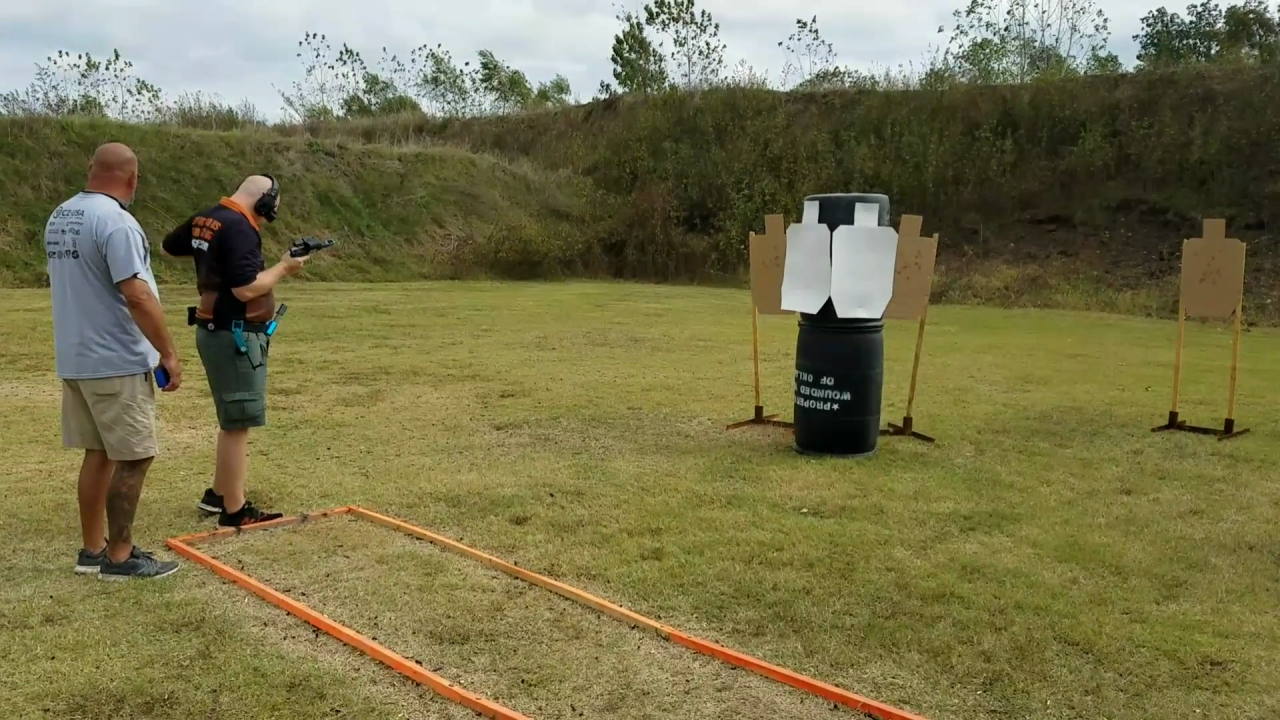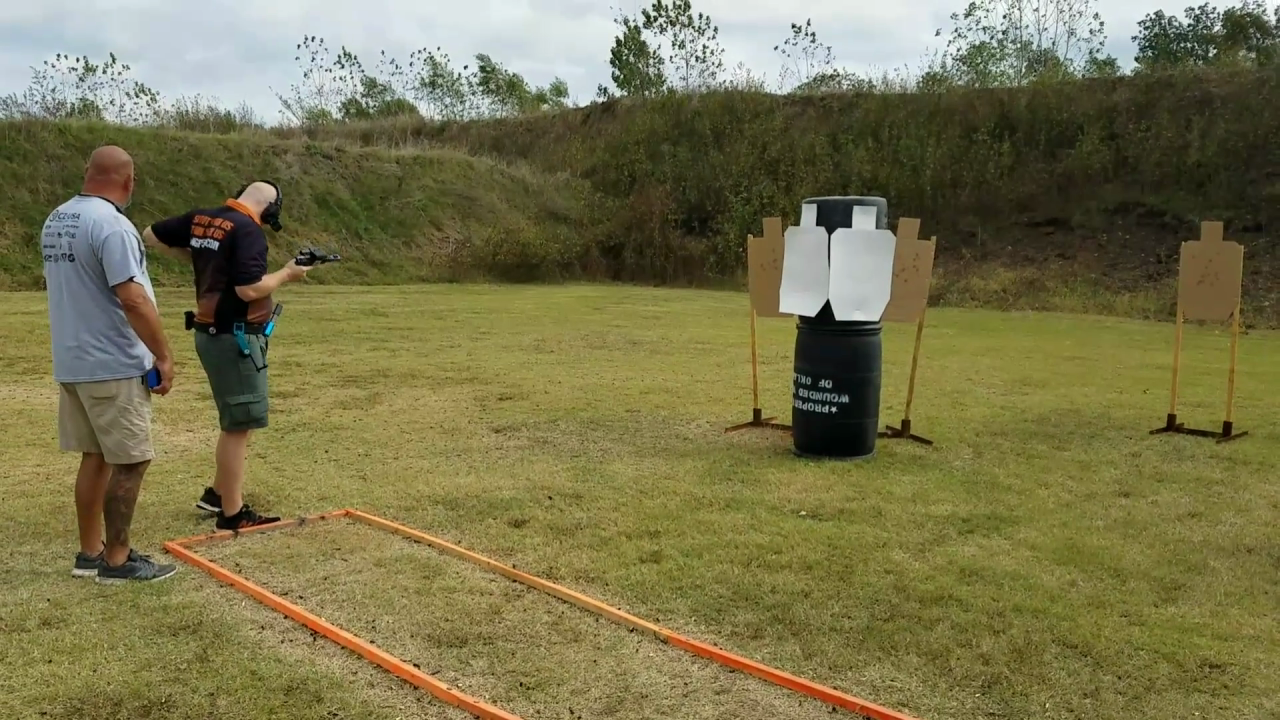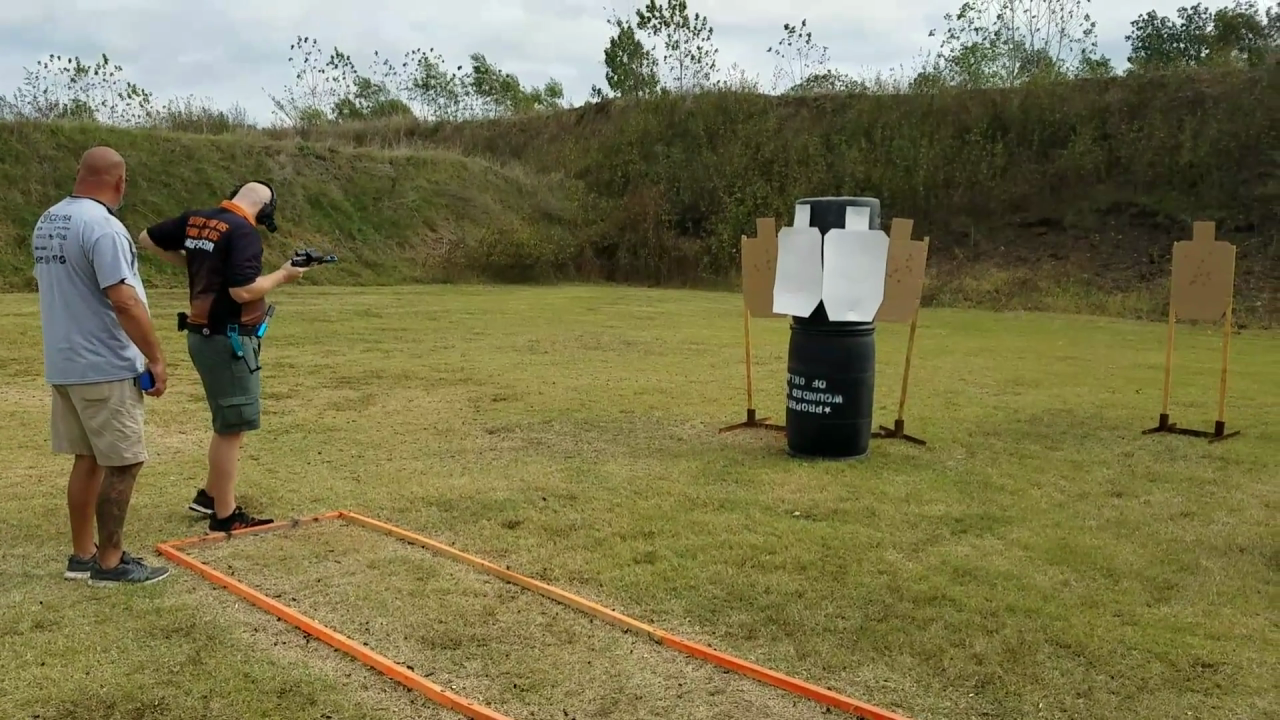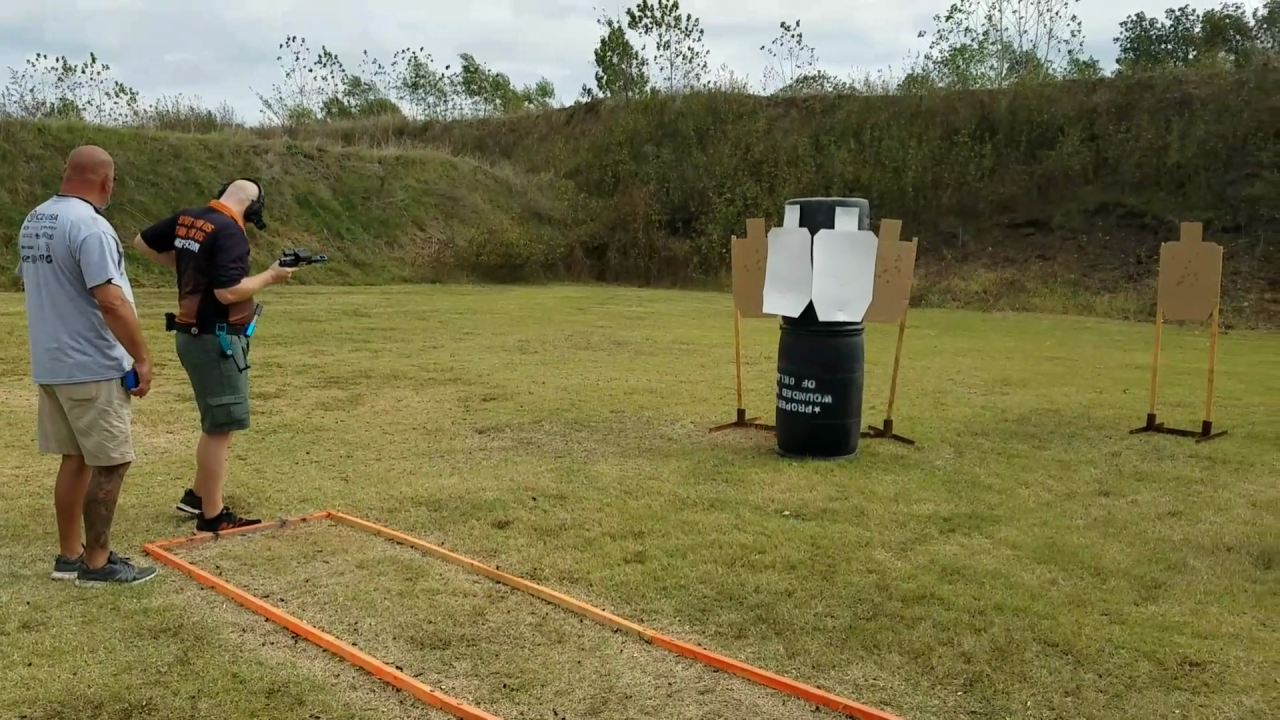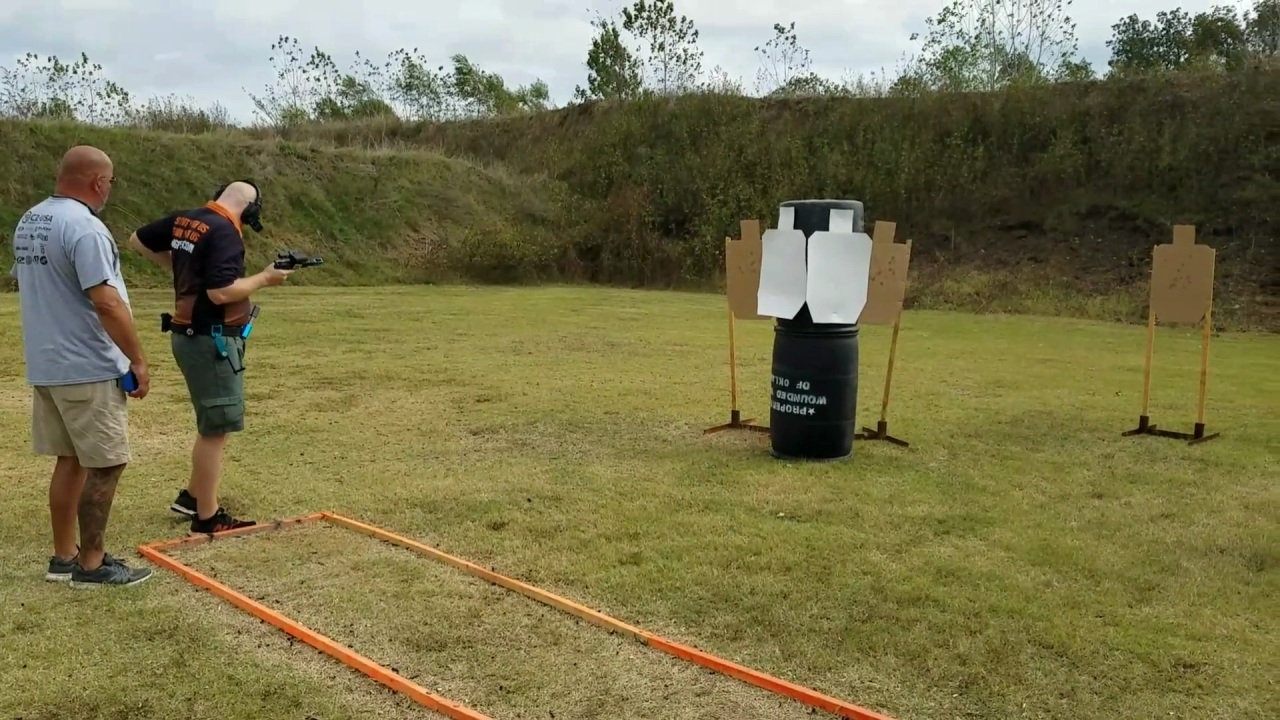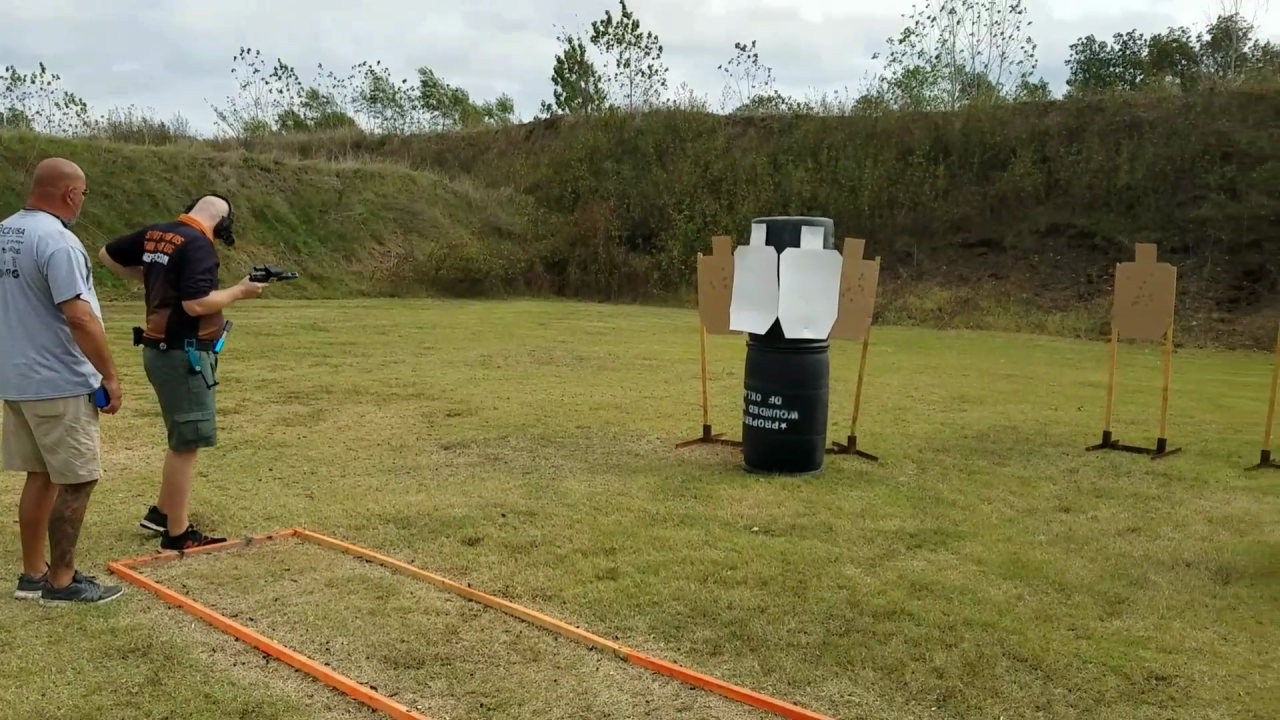
dt=0.3s
person 1, frame 1
left shoulder: (59, 217)
right shoulder: (115, 222)
right elbow: (138, 297)
right wrist: (168, 353)
left hip: (75, 360)
right hip: (115, 363)
left knee: (99, 453)
right knee: (133, 458)
left ankle: (93, 549)
right ankle: (119, 556)
person 1, frame 2
left shoulder: (56, 220)
right shoulder: (111, 225)
right elbow: (133, 300)
right wrist: (163, 356)
left hip: (73, 363)
right hip: (112, 366)
left knee: (95, 457)
right knee: (129, 461)
left ankle: (90, 552)
right ankle: (117, 559)
person 1, frame 3
left shoulder: (47, 222)
right shoulder: (102, 226)
right elbow: (124, 302)
right wrist: (155, 358)
left hip: (65, 365)
right hip: (104, 368)
left knee: (88, 459)
right knee: (122, 463)
left ankle: (83, 554)
right ankle: (109, 562)
person 1, frame 4
left shoulder: (34, 221)
right shoulder: (89, 225)
right elbow: (111, 302)
right wrist: (141, 358)
left hip: (52, 364)
right hip: (92, 368)
left knee: (75, 459)
right knee: (109, 463)
left ankle: (70, 554)
right ankle: (97, 562)
person 1, frame 5
left shoulder: (29, 222)
right shoulder: (84, 227)
right elbow: (107, 303)
right wrist: (137, 360)
left hip: (47, 366)
right hip: (87, 369)
left knee: (70, 461)
right knee: (105, 464)
left ankle: (64, 556)
right ankle: (91, 563)
person 1, frame 6
right shoulder: (57, 240)
right elbow: (79, 317)
right wrist: (110, 374)
right hip: (59, 385)
left knee: (41, 477)
right knee: (76, 481)
right ankle: (62, 580)
person 2, frame 1
left shoulder: (203, 219)
right shoulder: (239, 228)
left elbow: (169, 247)
right elbow: (246, 289)
right wrist: (283, 267)
left hip: (218, 331)
right hip: (233, 335)
left knee: (235, 419)
right knee: (238, 423)
left ankle: (218, 493)
right ankle: (235, 510)
person 2, frame 2
left shoulder: (200, 219)
right shoulder: (248, 230)
left elbow: (151, 235)
right elbow: (249, 289)
right wrist: (286, 273)
left hip: (213, 333)
right hip: (234, 337)
left knee: (236, 420)
right knee: (239, 425)
left ankle: (217, 493)
right ankle: (232, 513)
person 2, frame 3
left shoulder: (195, 220)
right shoulder: (243, 231)
left elbow: (147, 239)
right elbow: (242, 291)
right wrist: (282, 275)
left hip: (206, 334)
right hip: (226, 338)
left knee: (228, 422)
right knee: (232, 427)
left ankle: (210, 495)
right ankle: (224, 515)
person 2, frame 4
left shoulder: (186, 219)
right shoulder: (229, 231)
left elbow: (142, 243)
right elbow: (228, 292)
right wrist: (270, 276)
left hip: (194, 334)
right hip: (215, 338)
left knee: (217, 422)
right knee: (221, 426)
left ankle: (197, 496)
right ankle: (213, 516)
person 2, frame 5
left shoulder: (182, 220)
right shoulder: (224, 232)
left elbow: (138, 240)
right elbow: (220, 292)
right wrist: (265, 278)
left hip: (191, 335)
right hip: (211, 339)
left knee: (213, 423)
right knee: (216, 428)
left ankle: (192, 496)
right ankle: (207, 516)
person 2, frame 6
left shoulder: (154, 234)
right shoulder: (198, 244)
left elbow: (106, 255)
right elbow: (196, 303)
right wrist: (240, 290)
left hip: (161, 349)
right hip: (183, 353)
left knee: (183, 438)
right knee: (187, 443)
left ankle: (162, 512)
right ankle: (177, 533)
